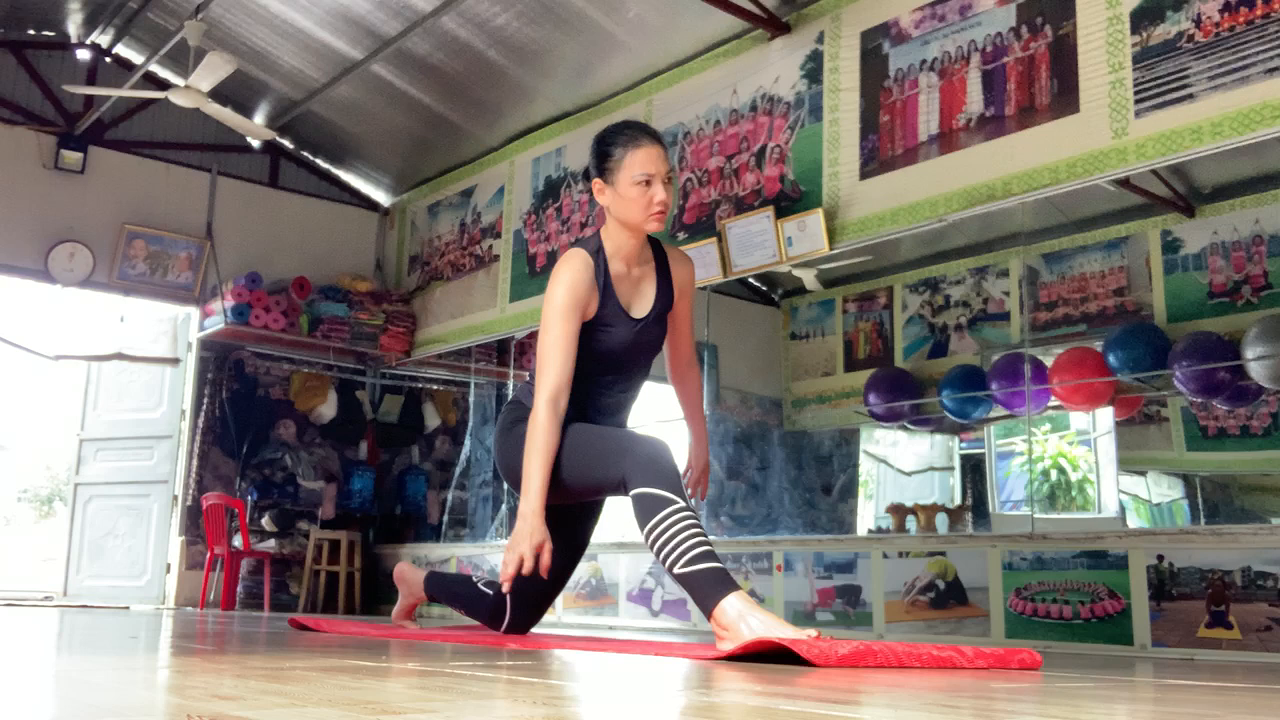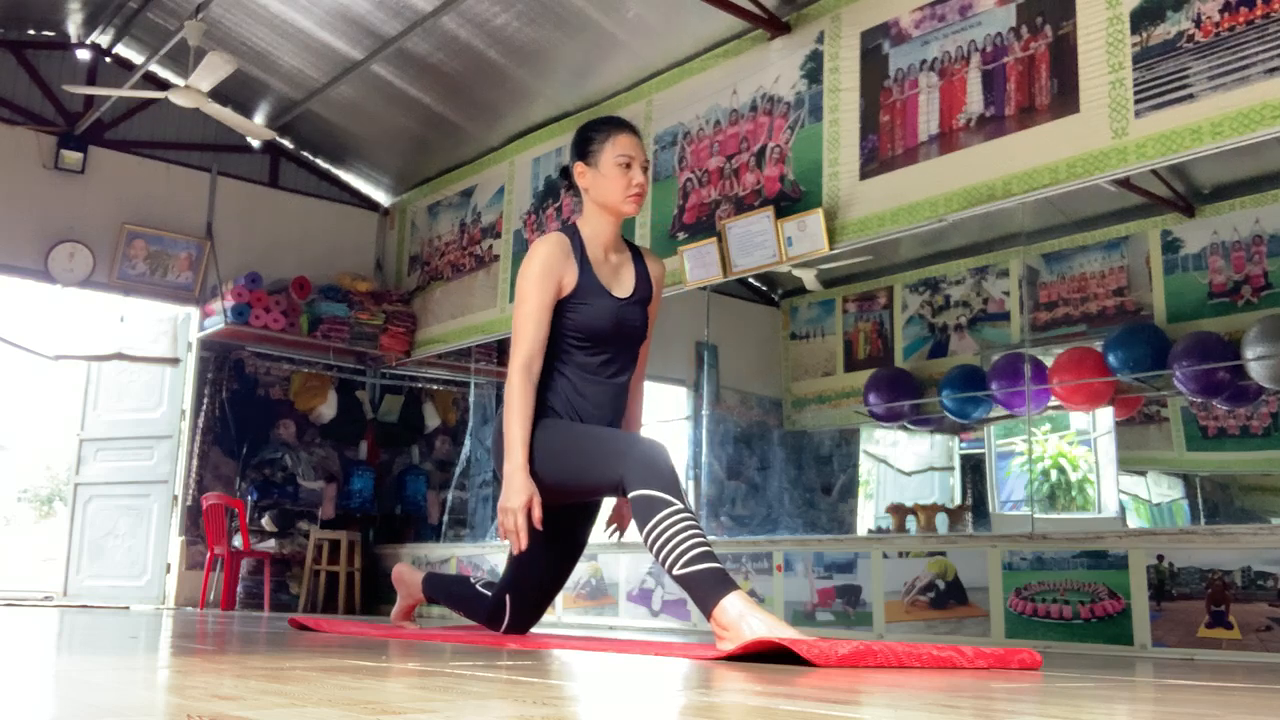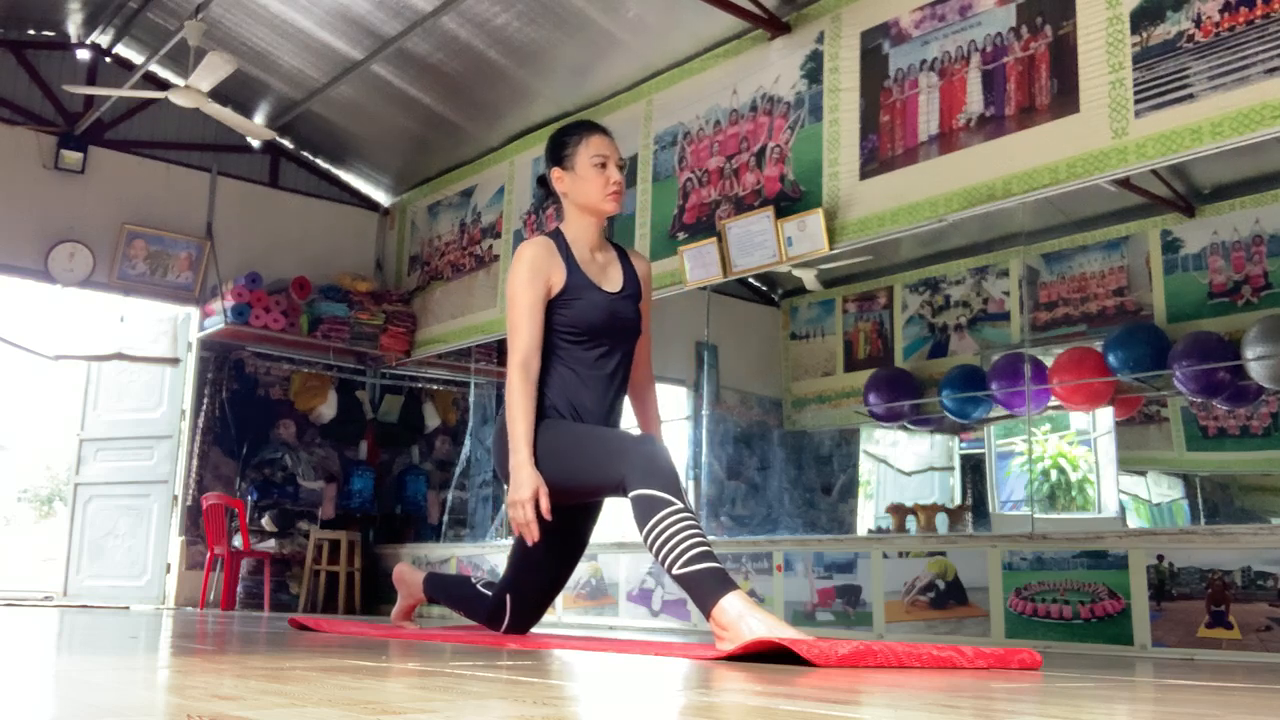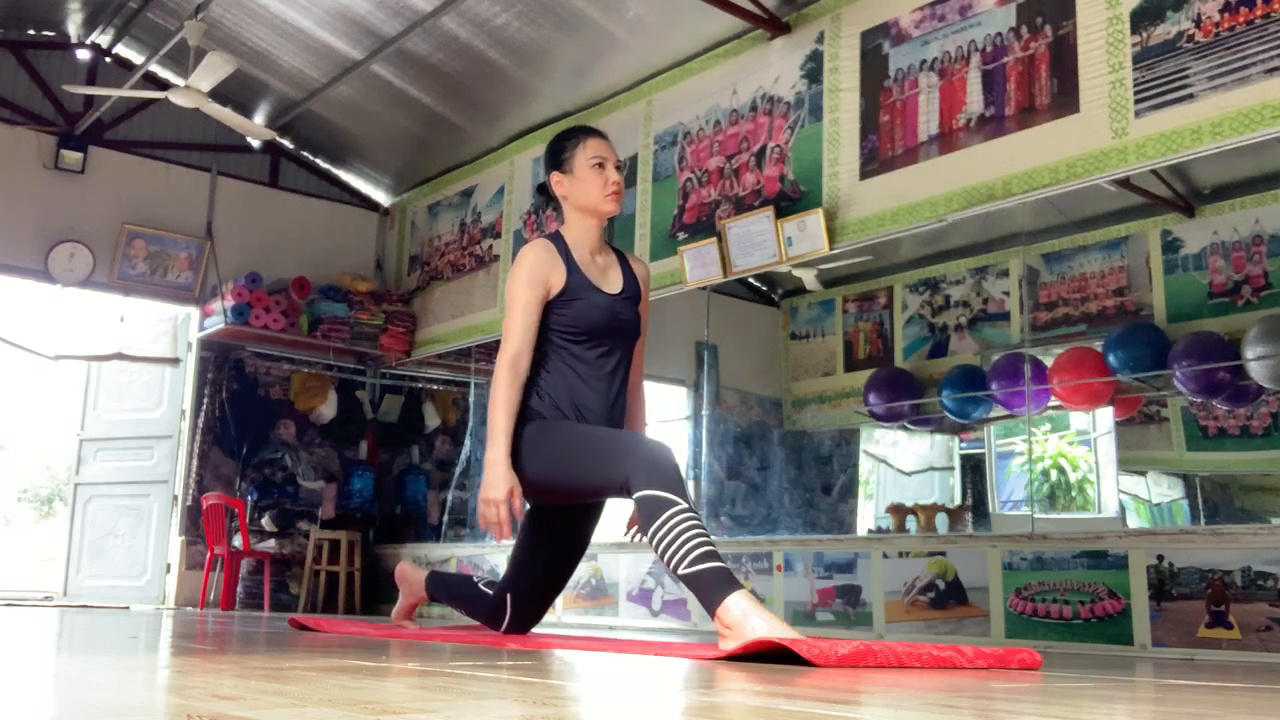
dt=0.5s
person 1, frame 1
left shoulder: (677, 269)
right shoulder: (578, 270)
left elbow: (683, 364)
right elbow: (551, 397)
left wrist: (700, 443)
right wrist: (530, 516)
left hip: (590, 453)
right hip: (532, 439)
left knee: (514, 615)
right knee: (648, 459)
left ankle: (421, 582)
right ankle: (731, 612)
person 1, frame 2
left shoulder: (649, 269)
right shoulder: (554, 253)
right elbow: (523, 367)
left wrist: (630, 487)
right wrist: (515, 471)
left hip: (587, 454)
right hip: (539, 439)
left knee: (512, 614)
right knee: (647, 460)
left ankle: (418, 582)
right ankle: (729, 613)
person 1, frame 3
left shoulder: (636, 269)
right shoulder: (539, 255)
left elbow: (639, 373)
right elbow: (523, 365)
left wrist: (657, 486)
right wrist: (522, 465)
left hip: (587, 456)
right hip: (542, 441)
left knee: (511, 615)
right knee: (643, 461)
left ankle: (419, 583)
right ankle: (729, 611)
person 1, frame 4
left shoulder: (635, 272)
right shoulder: (541, 258)
right elbow: (512, 363)
left wrist: (644, 488)
right wrist: (497, 461)
left hip: (589, 461)
right hip: (540, 440)
left knee: (512, 615)
right knee: (653, 459)
left ankle: (423, 582)
right ankle: (733, 610)
